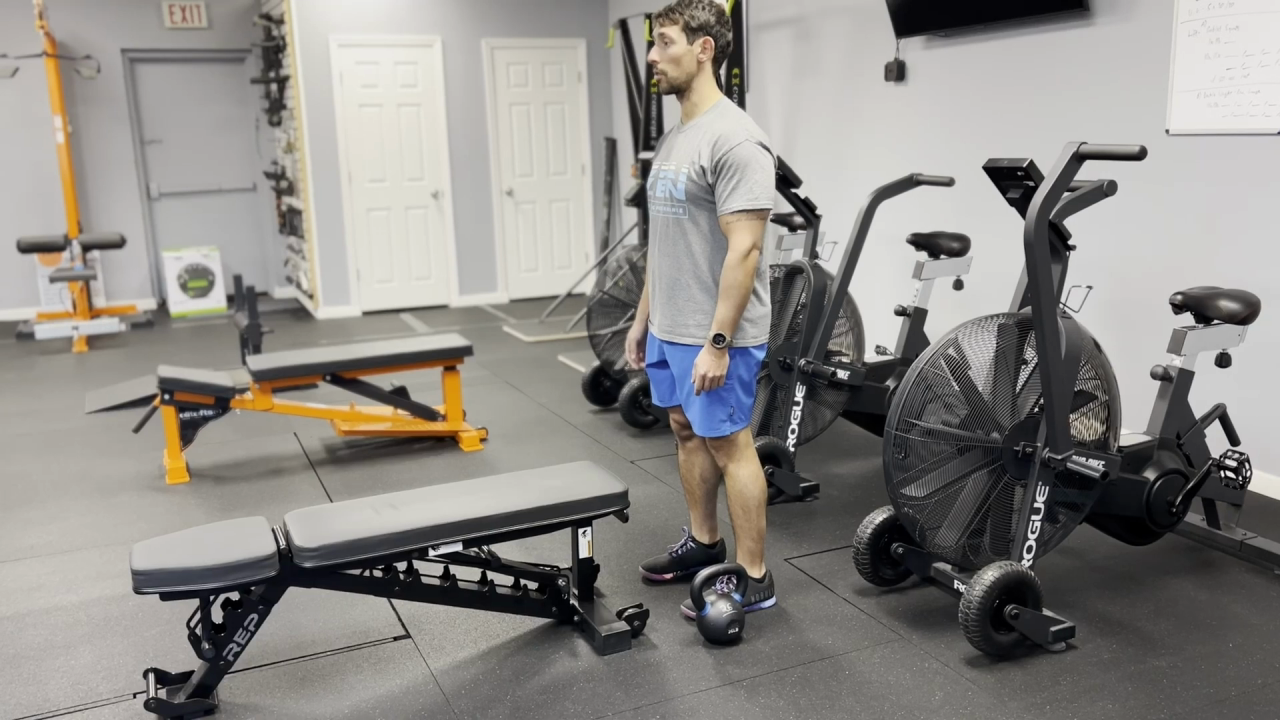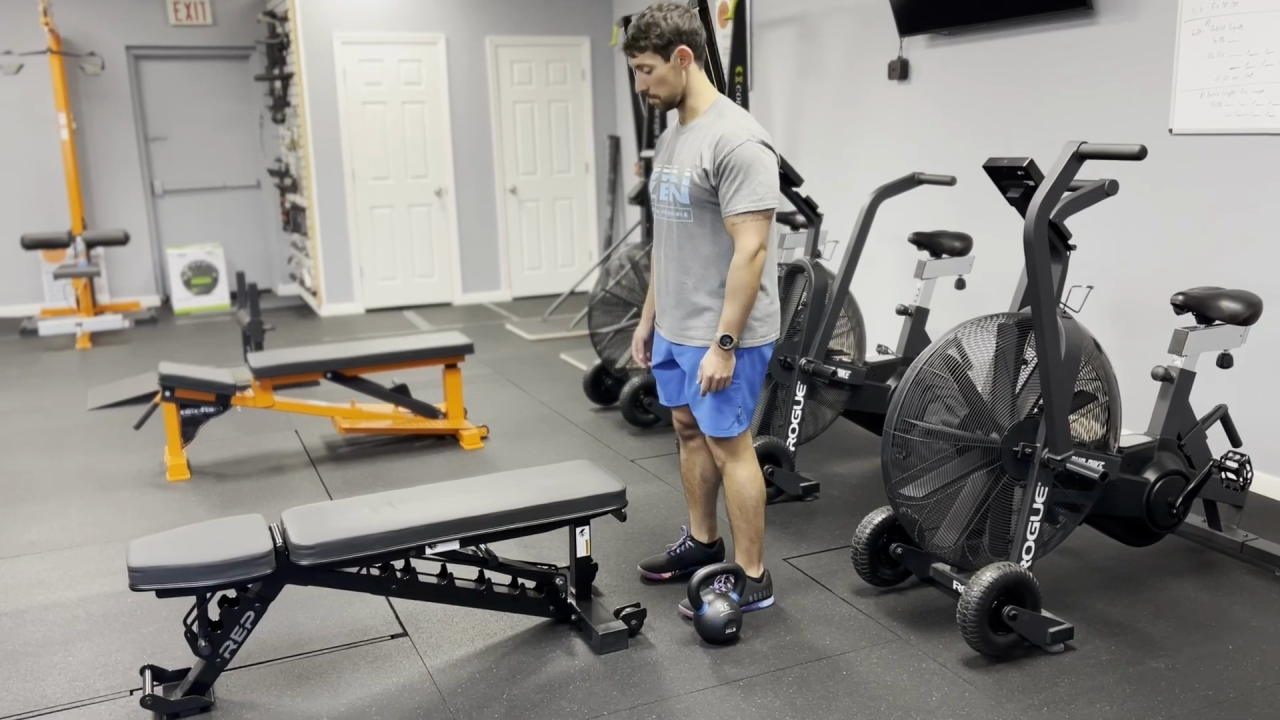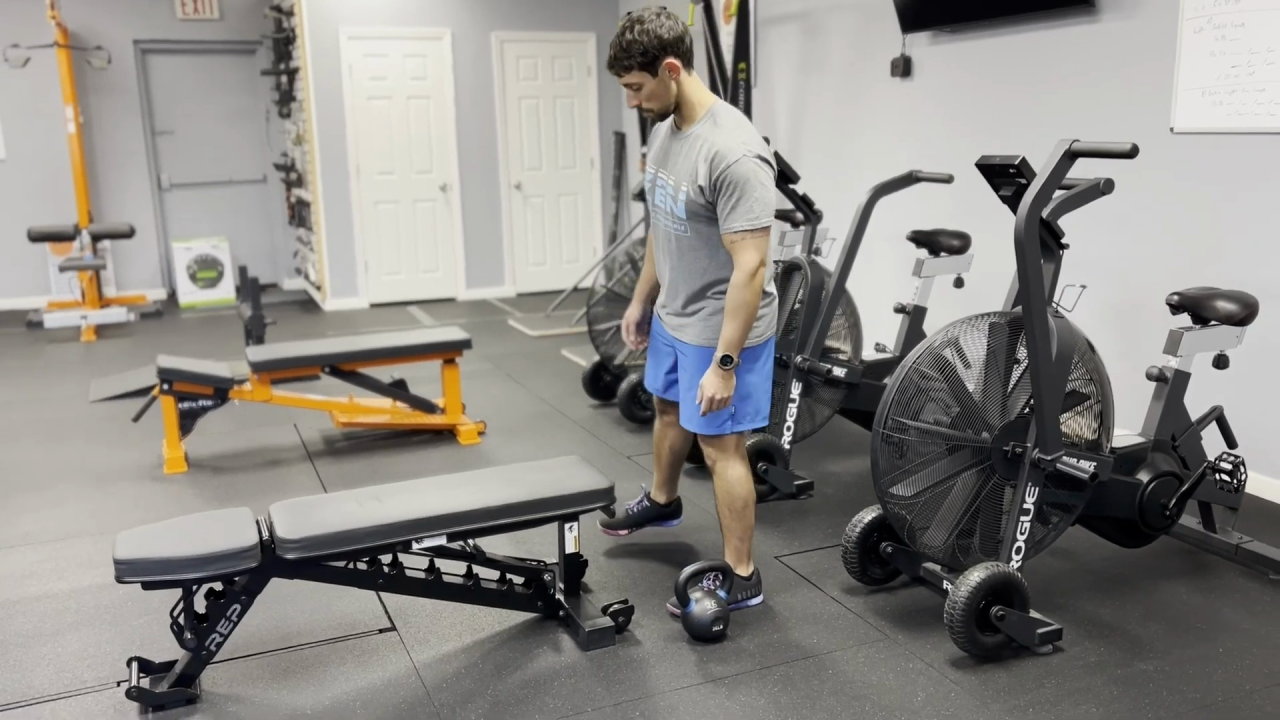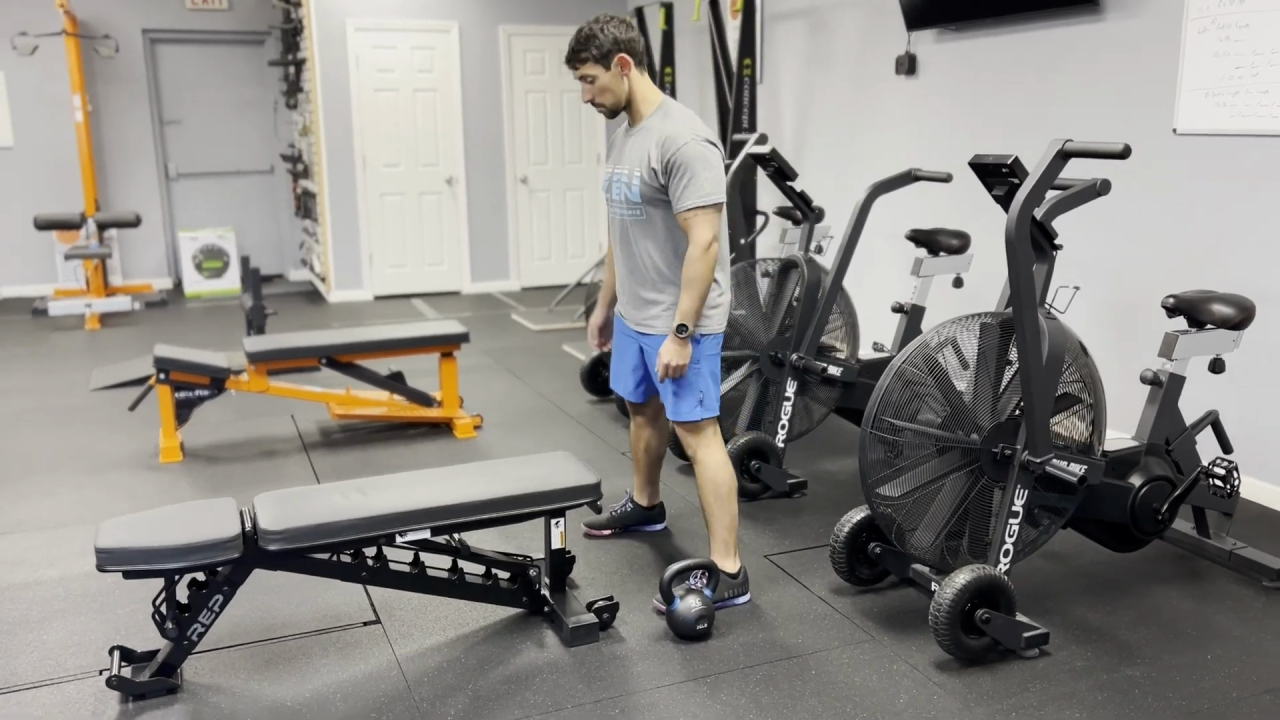
dt=0.7s
person 1, frame 1
left shoulder: (735, 140)
right shoulder: (675, 137)
left elbow: (744, 249)
left wrist: (718, 342)
right wrist: (644, 316)
left hip: (712, 335)
right hip: (671, 327)
left knee: (728, 446)
right knee: (688, 433)
left ankle: (753, 578)
right ankle: (703, 542)
person 1, frame 2
left shoulder: (736, 141)
right shoulder: (672, 137)
left elbow: (750, 249)
left wrist: (724, 343)
right wrist: (648, 317)
left hip: (721, 334)
right hip: (676, 327)
left knee: (727, 446)
right knee: (690, 432)
left ankle: (751, 580)
right ankle: (702, 541)
person 1, frame 3
left shoulder: (733, 152)
right shoulder: (665, 131)
left elbow: (750, 267)
left wrist: (725, 363)
right wrist: (641, 300)
left hip: (720, 327)
right hip: (675, 316)
left knee: (719, 444)
right knee: (667, 408)
left ankle: (740, 577)
right ankle: (661, 501)
person 1, frame 4
left shoulder: (683, 139)
right shoulder: (624, 134)
left elbow: (705, 241)
left wrist: (680, 333)
right wrist: (604, 304)
left hip: (680, 321)
right hip: (634, 314)
left knee: (697, 432)
right knee: (643, 410)
left ankle: (727, 572)
right ankle: (645, 504)
